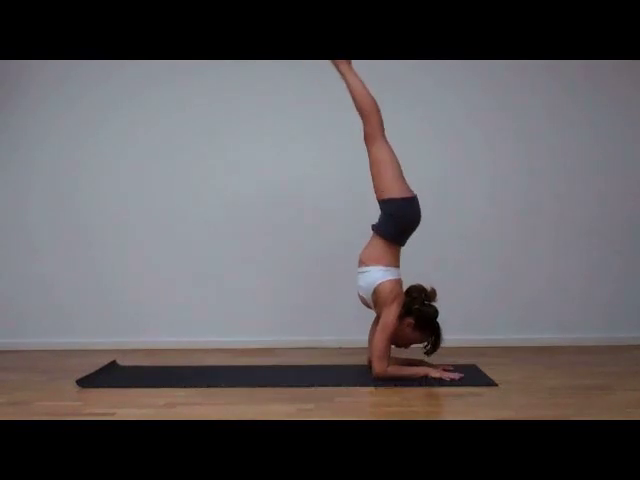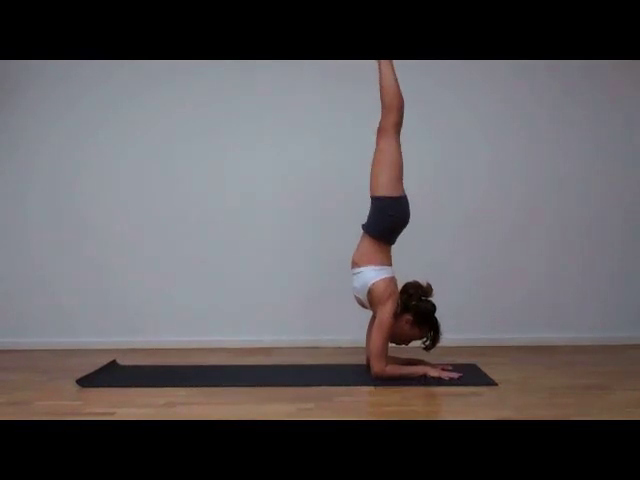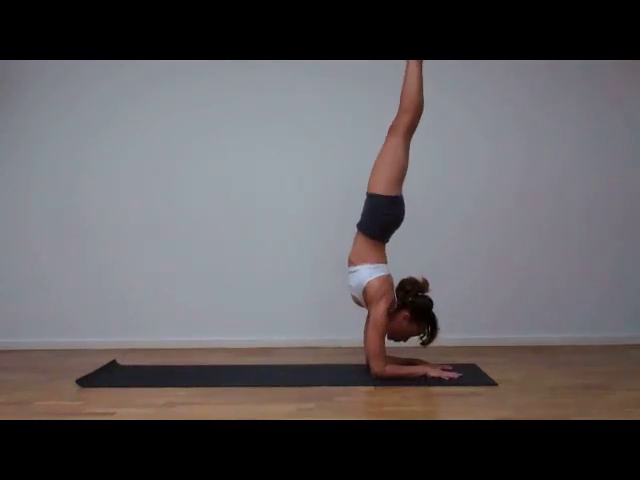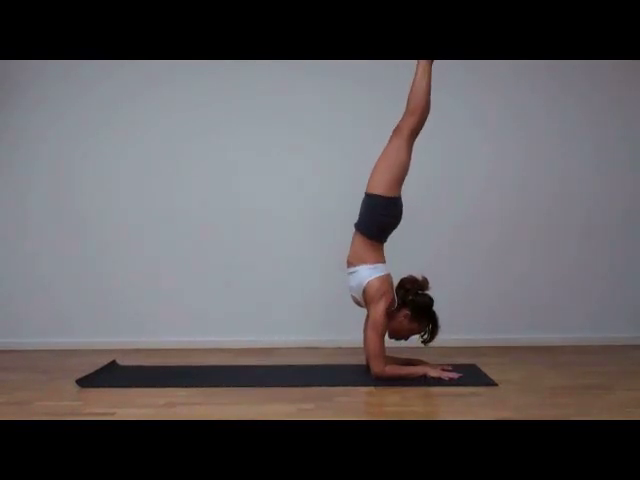
dt=0.5s
person 1, frame 1
right shoulder: (392, 305)
right elbow: (380, 368)
right wrist: (425, 369)
left hip: (398, 213)
right hip: (398, 212)
right knee: (375, 134)
person 1, frame 2
right shoulder: (388, 304)
right elbow: (379, 368)
right wrist: (423, 368)
left hip: (387, 213)
right hip: (388, 211)
right knee: (389, 128)
person 1, frame 3
right shoulder: (382, 303)
right elbow: (378, 367)
right wrist: (423, 369)
left hip: (381, 211)
right hip: (381, 210)
left knee: (401, 131)
right knee: (401, 129)
person 1, frame 4
right shoulder: (382, 303)
right elbow: (378, 368)
right wrist: (424, 369)
left hip: (379, 211)
right hip: (379, 211)
left knee: (406, 132)
